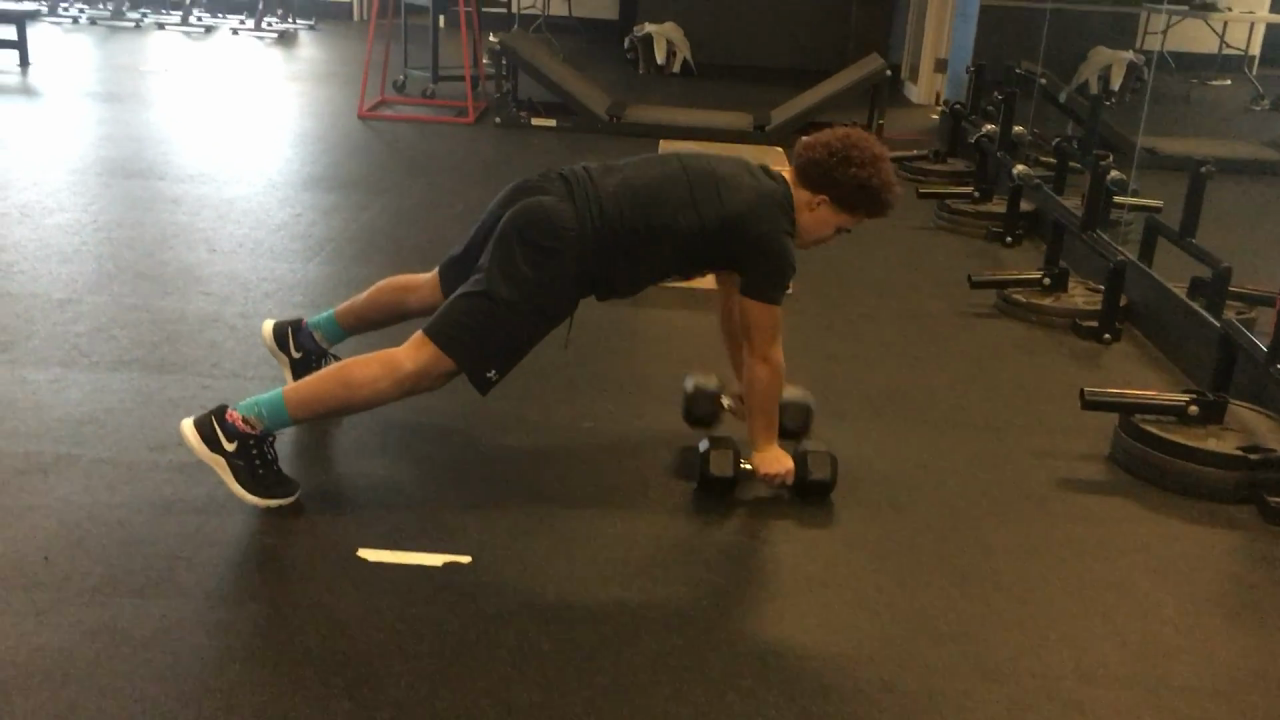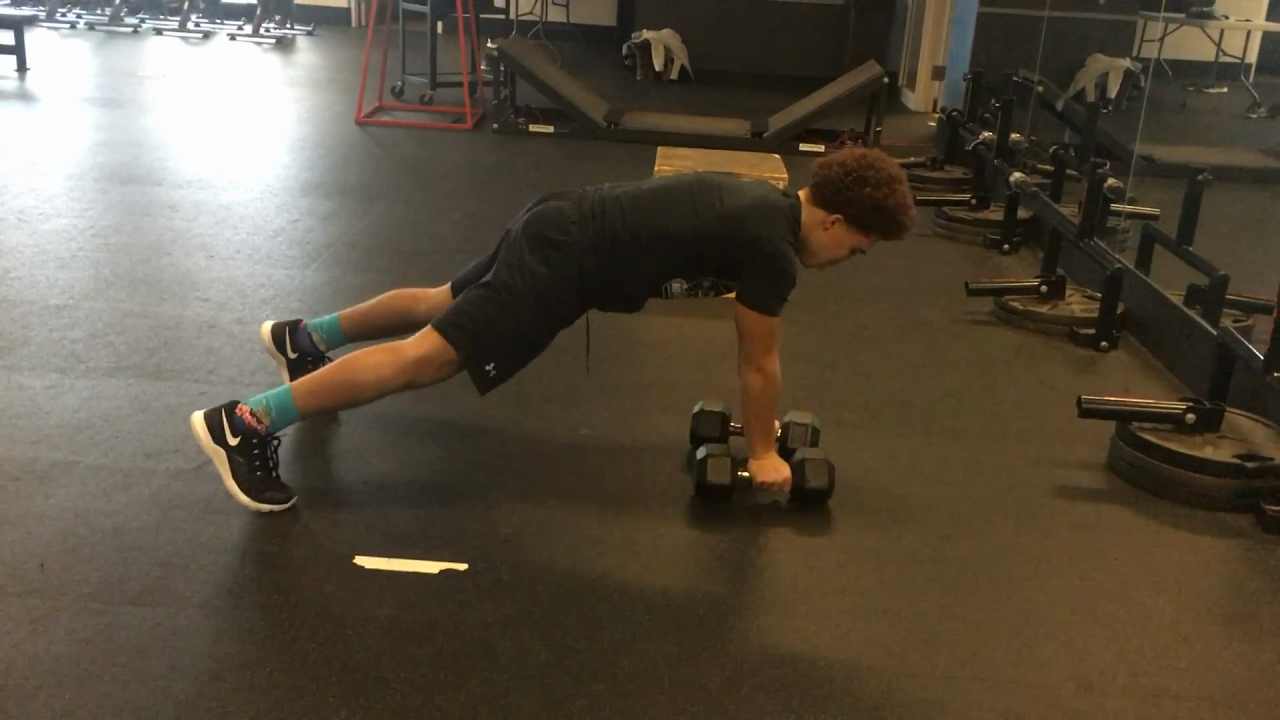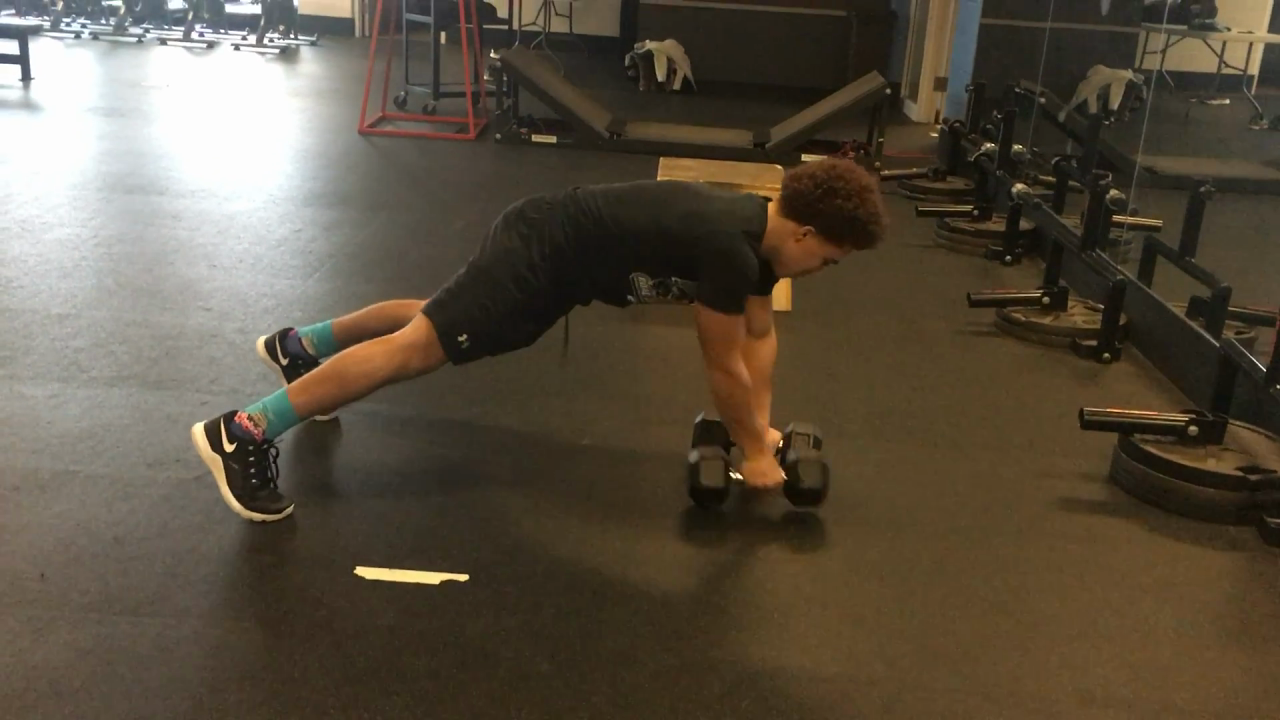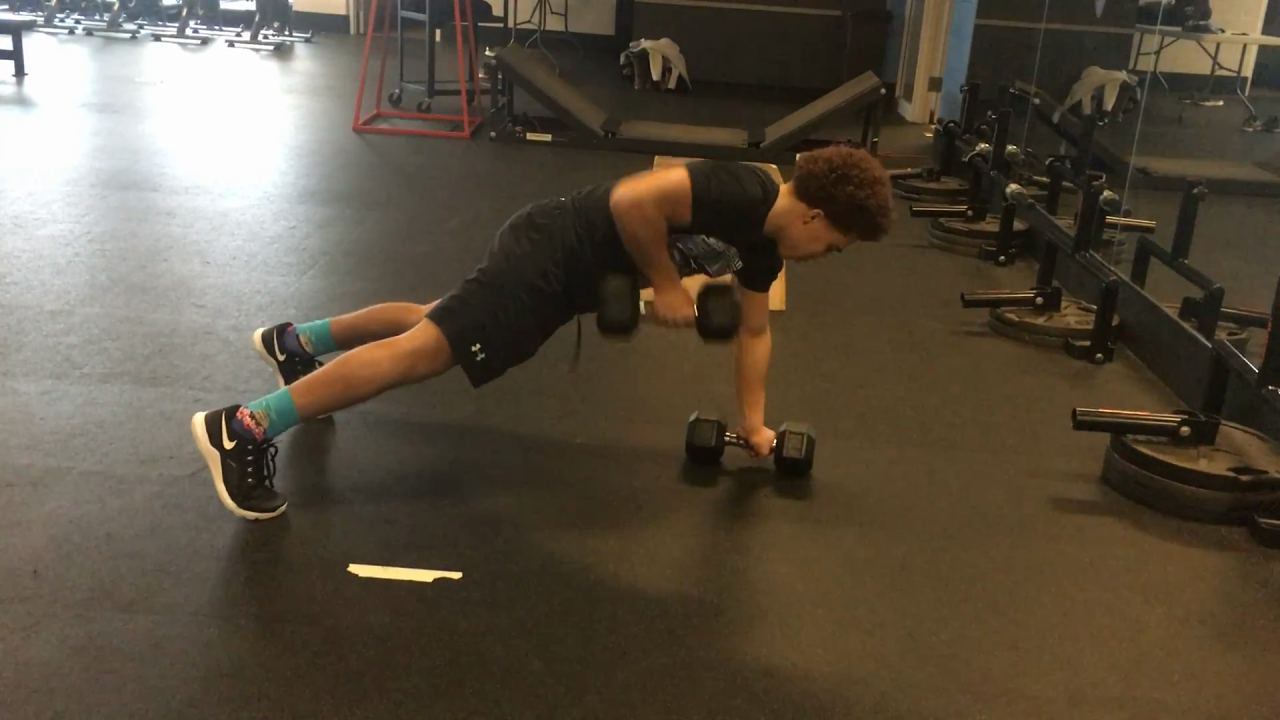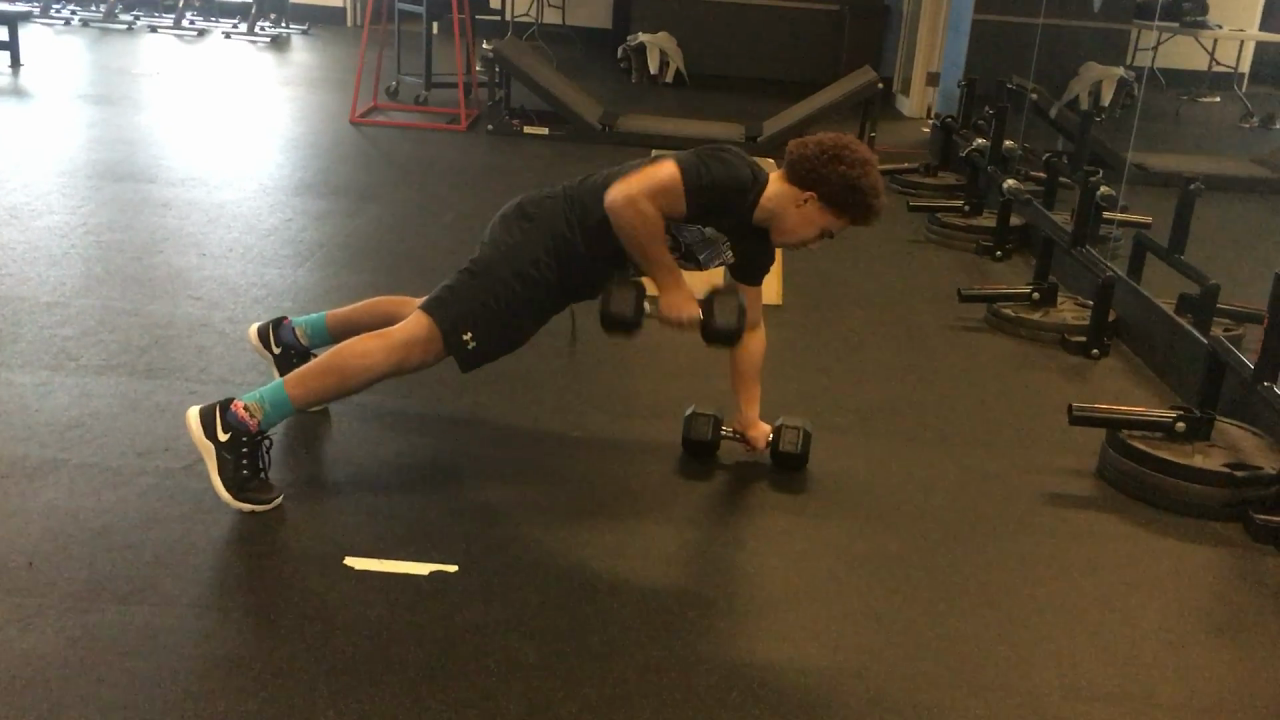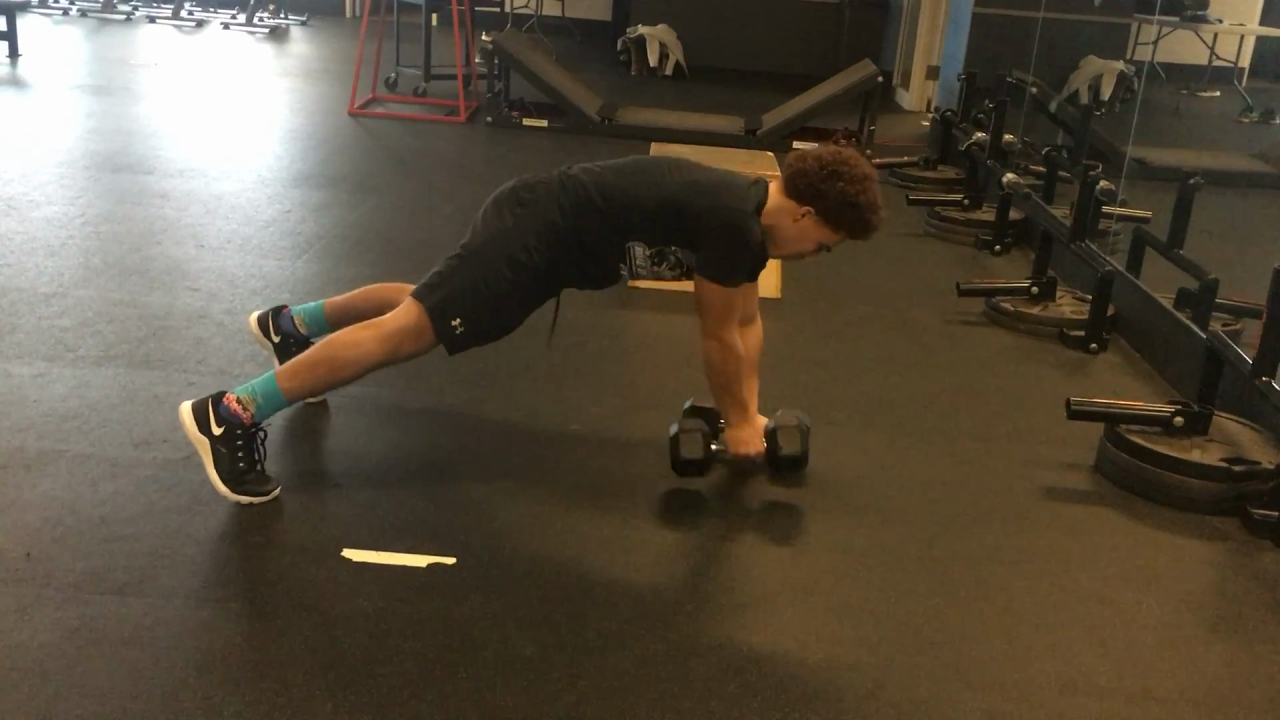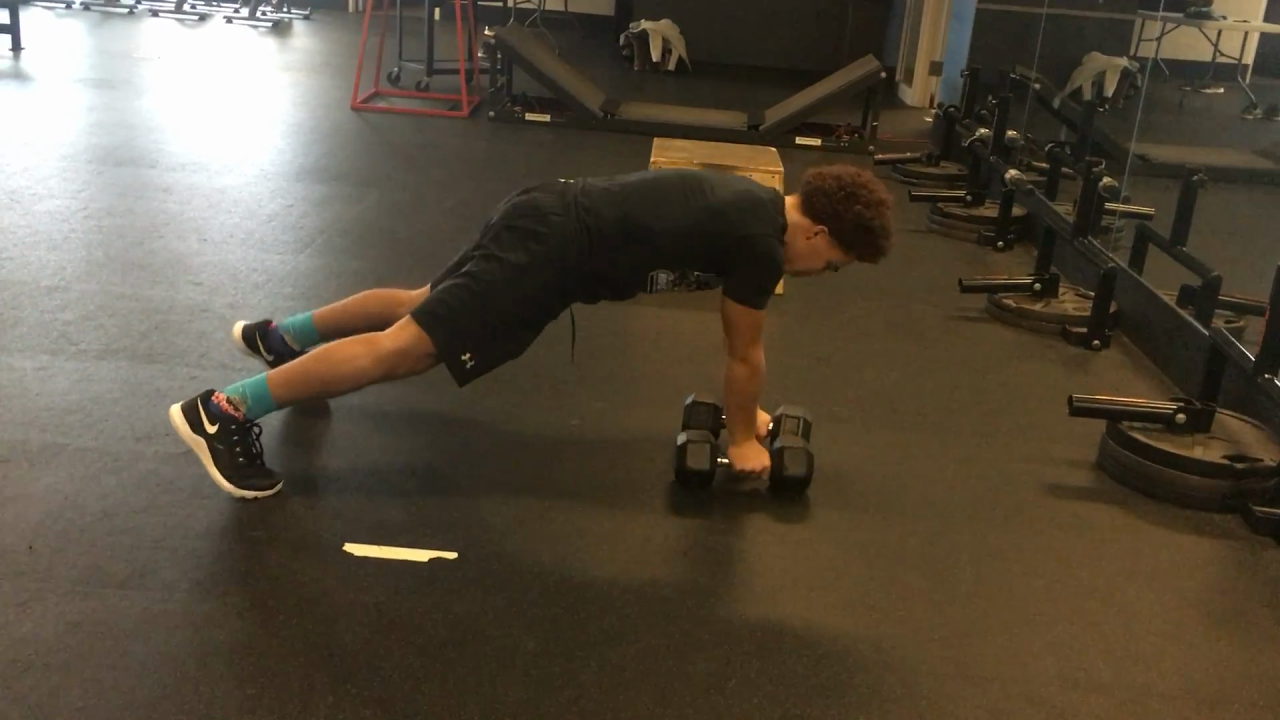
dt=0.4s
person 1, frame 1
left shoulder: (748, 183)
right shoulder: (771, 236)
left elbow: (729, 294)
right elbow: (765, 353)
left wrist: (741, 389)
right wrist: (764, 444)
left hip: (540, 200)
right hip: (553, 251)
left knee: (435, 290)
right knee: (423, 360)
left ankle: (304, 334)
right ankle: (237, 425)
person 1, frame 2
left shoulder: (772, 210)
right shoulder: (773, 247)
left elbow: (756, 350)
right elbow: (759, 362)
left wrist: (760, 417)
right wrist: (762, 452)
left hip: (560, 228)
right hip: (563, 259)
left knee: (444, 302)
right knee: (428, 354)
left ankle: (304, 337)
right ankle: (243, 424)
person 1, frame 3
left shoulder: (759, 239)
right shoulder: (727, 246)
left elbow: (759, 334)
right elbow: (722, 366)
left wrist: (762, 427)
right wrist: (754, 456)
left hip: (556, 258)
right hip: (540, 244)
left knee: (434, 312)
right knee: (418, 345)
left ankle: (298, 344)
right ankle: (241, 432)
person 1, frame 4
left shoulder: (762, 241)
right shoulder: (741, 191)
left elbow: (753, 331)
right elbow: (628, 198)
left wrist: (753, 424)
right wrist: (665, 284)
left hip: (570, 275)
right hip: (553, 251)
left knee: (434, 317)
right knee: (425, 350)
left ankle: (293, 341)
right ankle: (242, 428)
person 1, frame 5
left shoulder: (755, 231)
right shoulder: (728, 177)
left elbow: (748, 326)
right elbow: (623, 201)
left wrist: (748, 417)
right wrist: (670, 290)
left hip: (561, 268)
right hip: (543, 241)
left knee: (428, 309)
right knee: (419, 339)
left ankle: (291, 334)
right ankle: (236, 421)
person 1, frame 6
left shoulder: (754, 216)
right shoulder: (733, 220)
left elbow: (748, 321)
right elbow: (718, 338)
left wrist: (749, 408)
right wrist: (737, 423)
left hip: (547, 229)
right hip: (537, 227)
left knee: (426, 297)
right knee: (409, 328)
left ankle: (289, 322)
right ankle: (229, 414)
person 1, frame 7
left shoulder: (753, 207)
right shoulder: (762, 244)
left elbow: (737, 337)
right elbow: (745, 354)
left wrist: (748, 407)
right wrist: (742, 438)
left hip: (546, 212)
right hip: (550, 252)
left knee: (424, 303)
right knee: (407, 347)
left ankle: (275, 337)
right ankle: (223, 412)
